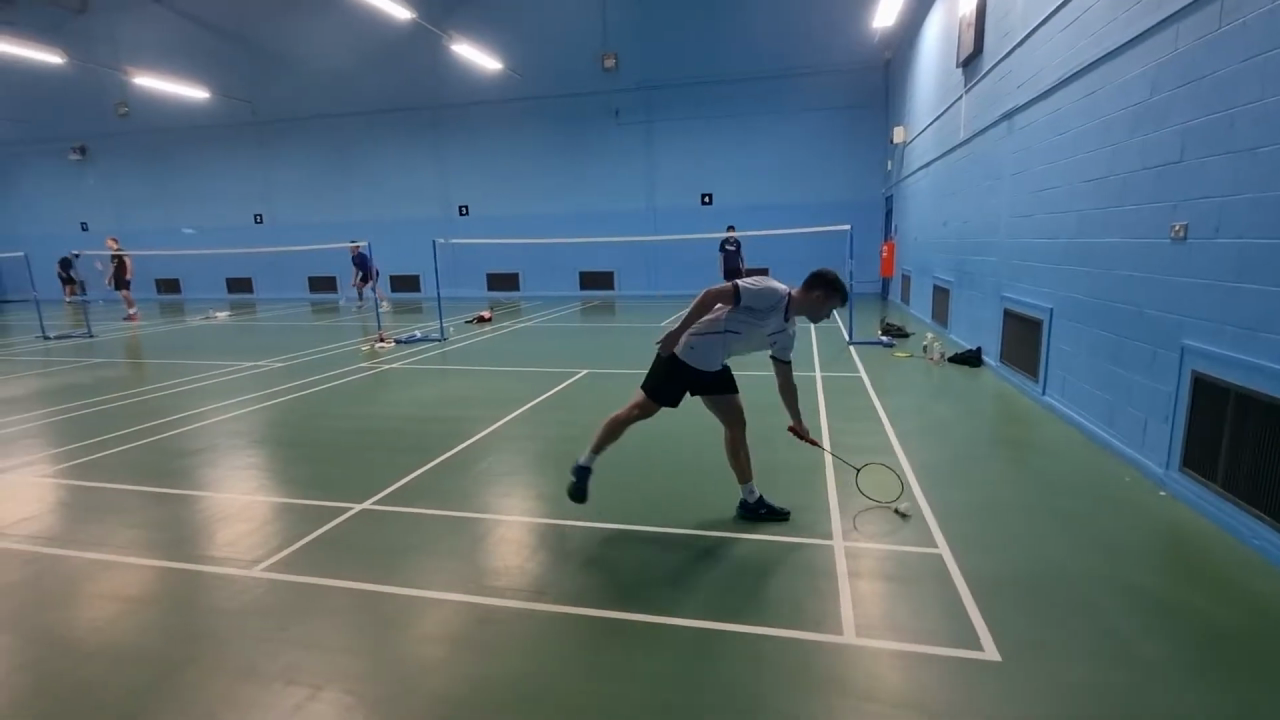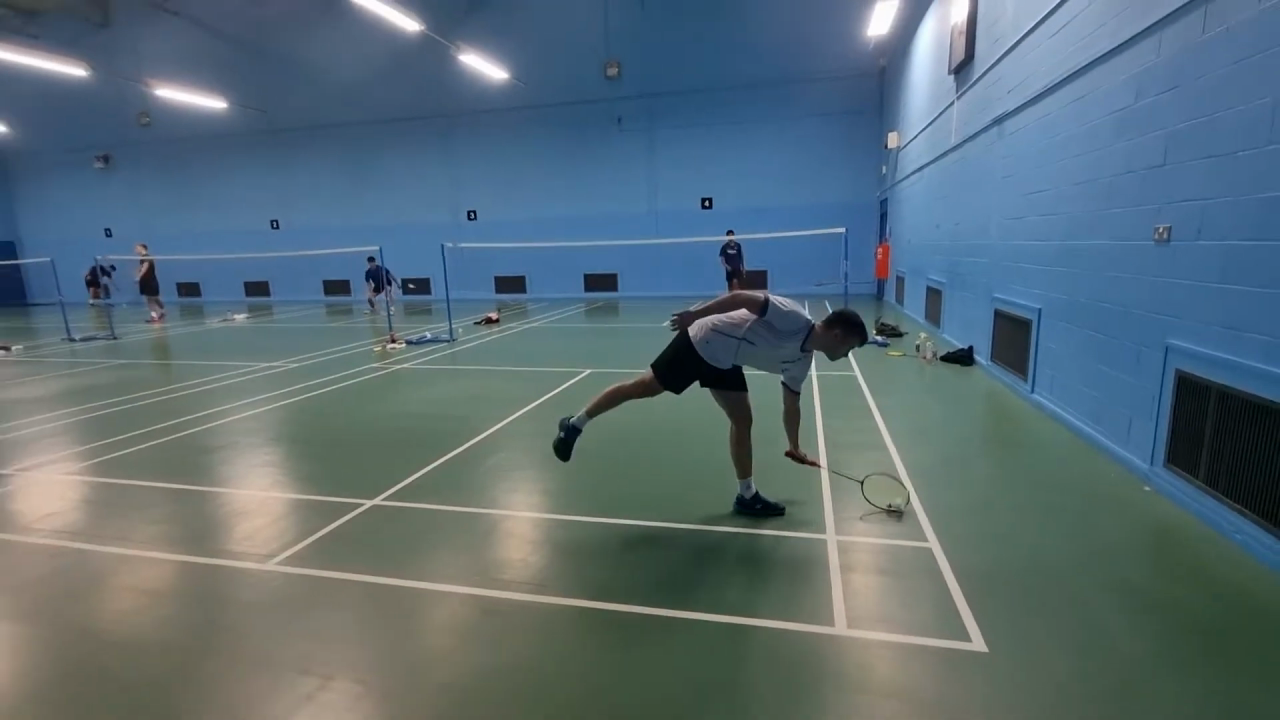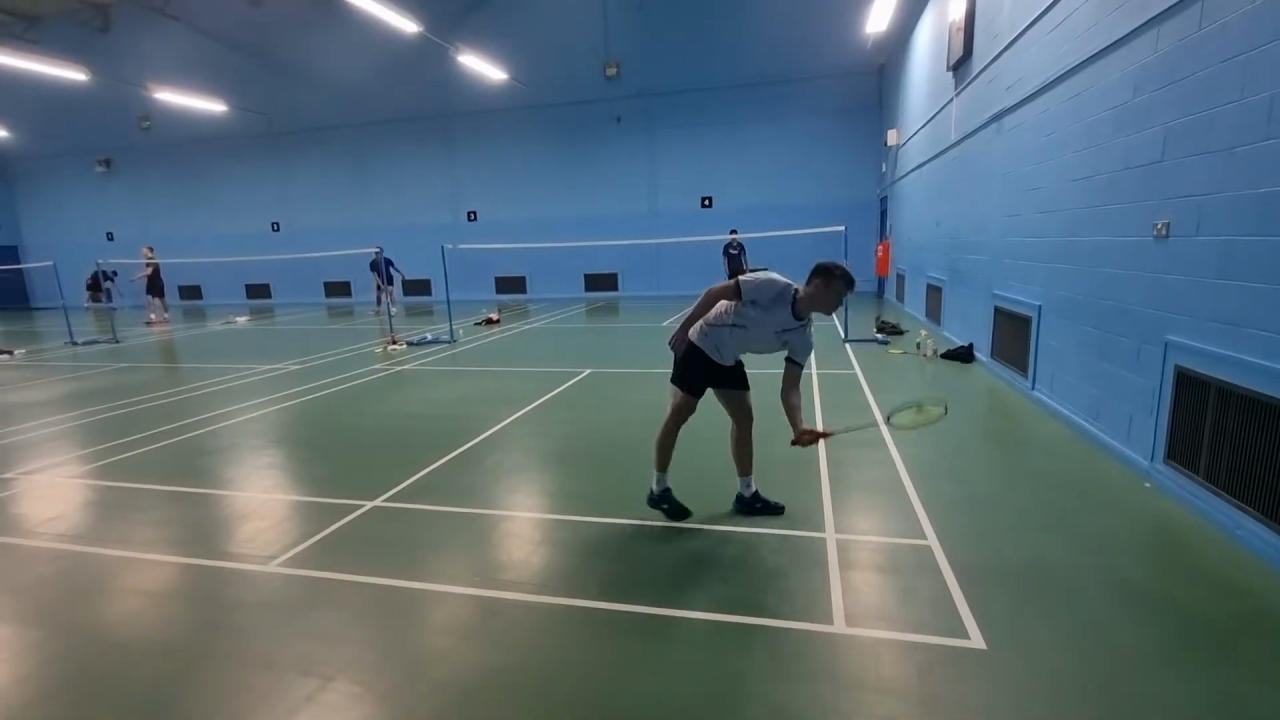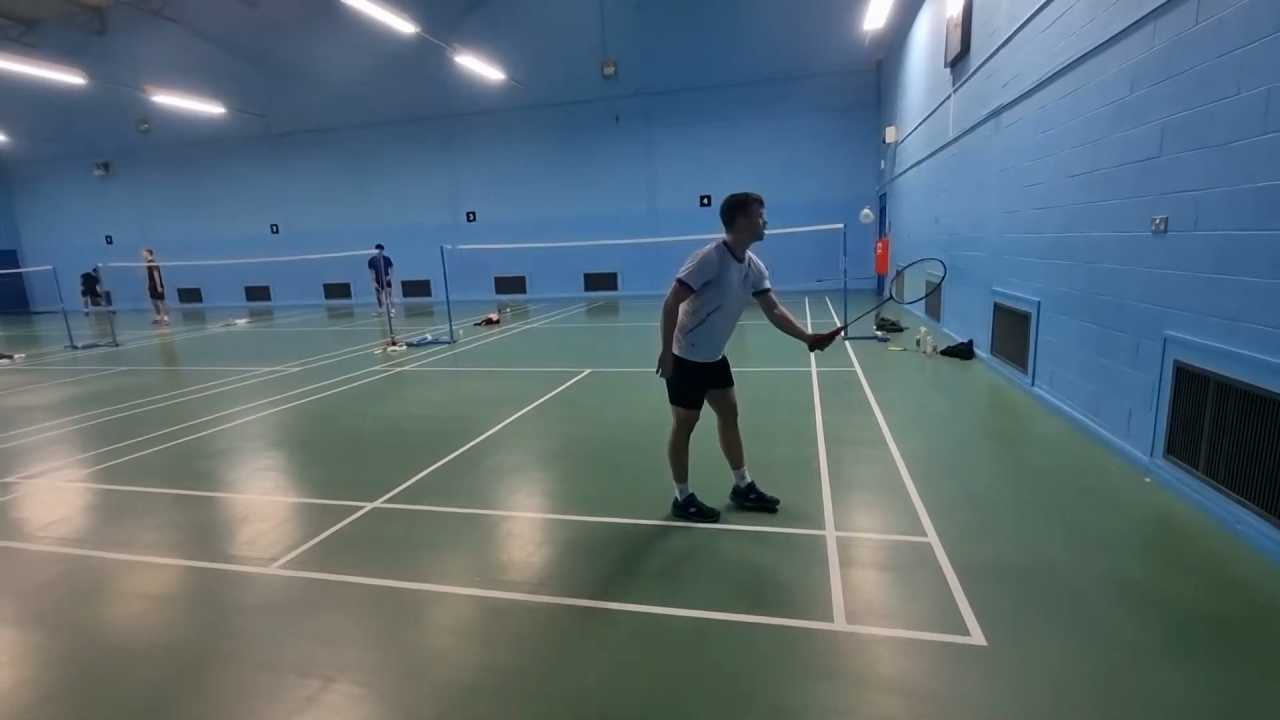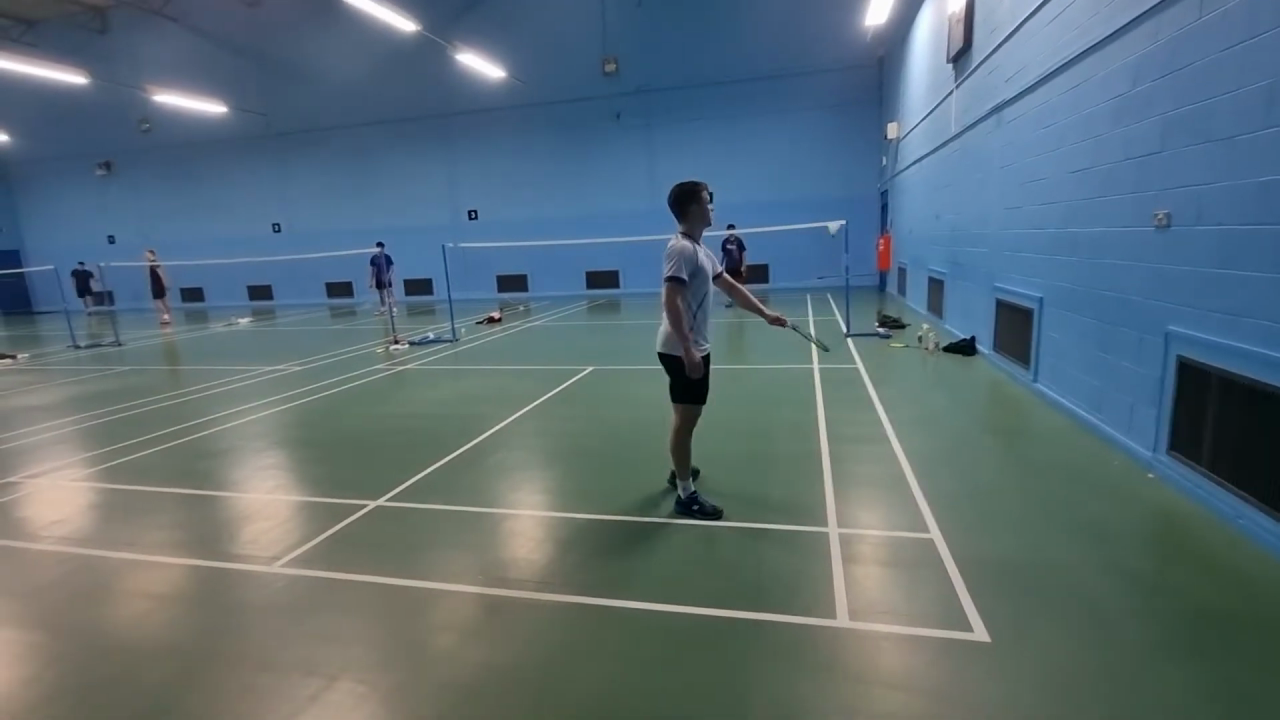
dt=0.3s
person 1, frame 1
left shoulder: (785, 331)
right shoulder: (773, 293)
left elbow: (785, 379)
right elbow: (713, 294)
left wrist: (797, 420)
right wrist: (679, 332)
left hip: (712, 364)
right hip: (685, 353)
left knee: (736, 423)
right knee: (638, 411)
left ankle: (750, 500)
right ankle: (585, 466)
person 1, frame 2
left shoulder: (801, 360)
right shoulder: (794, 318)
left elbow: (791, 407)
right elbow: (741, 298)
left wrist: (795, 448)
right wrist: (696, 314)
left hip: (724, 362)
right hip: (700, 344)
left knee: (743, 419)
right knee: (641, 388)
left ankle: (747, 495)
right ankle: (574, 425)
person 1, frame 3
left shoulder: (803, 335)
right shoulder: (771, 285)
left elbow: (790, 389)
right elbow: (715, 293)
left wrist: (799, 429)
right wrist: (683, 328)
left hip: (727, 360)
right hip: (699, 347)
left knee: (744, 418)
right knee: (678, 416)
left ankle: (747, 494)
right ankle: (659, 489)
person 1, frame 4
left shoulder: (753, 266)
right shoulder: (709, 257)
left elbow: (775, 311)
right elbow: (672, 302)
left wrist: (808, 337)
right wrist: (666, 352)
left hip: (713, 355)
right hip: (685, 356)
left knee: (728, 413)
right knee: (685, 424)
left ankle: (743, 487)
right ankle: (682, 499)
person 1, frame 5
left shoulder: (698, 249)
right shoulder: (682, 249)
left elbow: (729, 285)
right elbow: (671, 302)
left wrist: (765, 314)
right wrist: (689, 349)
left hip: (682, 348)
right hip: (681, 350)
left knee: (687, 411)
right knee: (687, 418)
left ankle: (680, 470)
right ankle: (685, 496)
